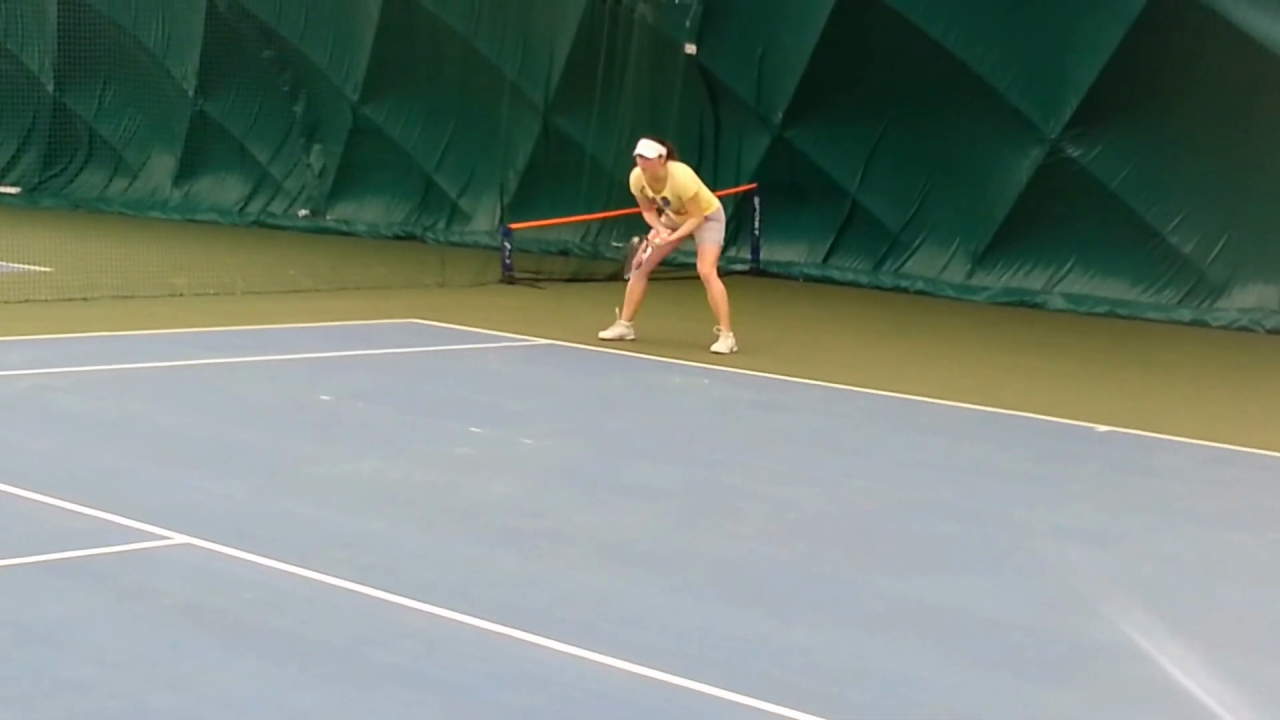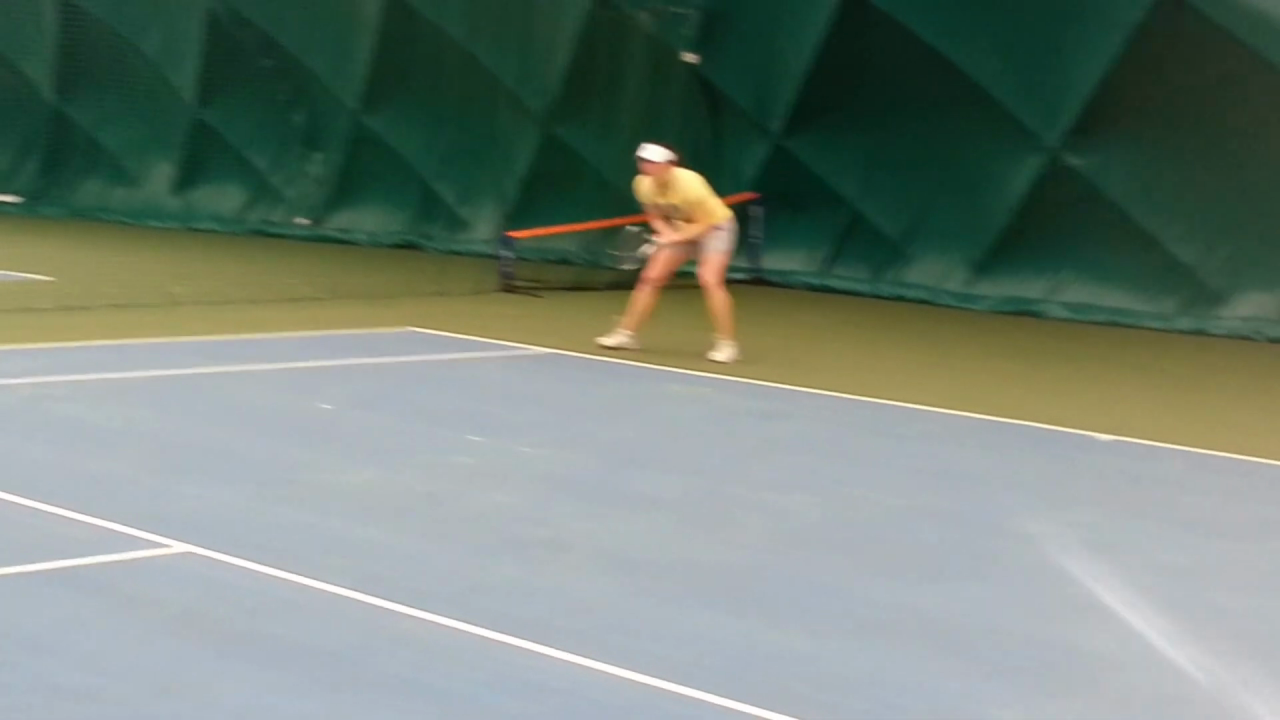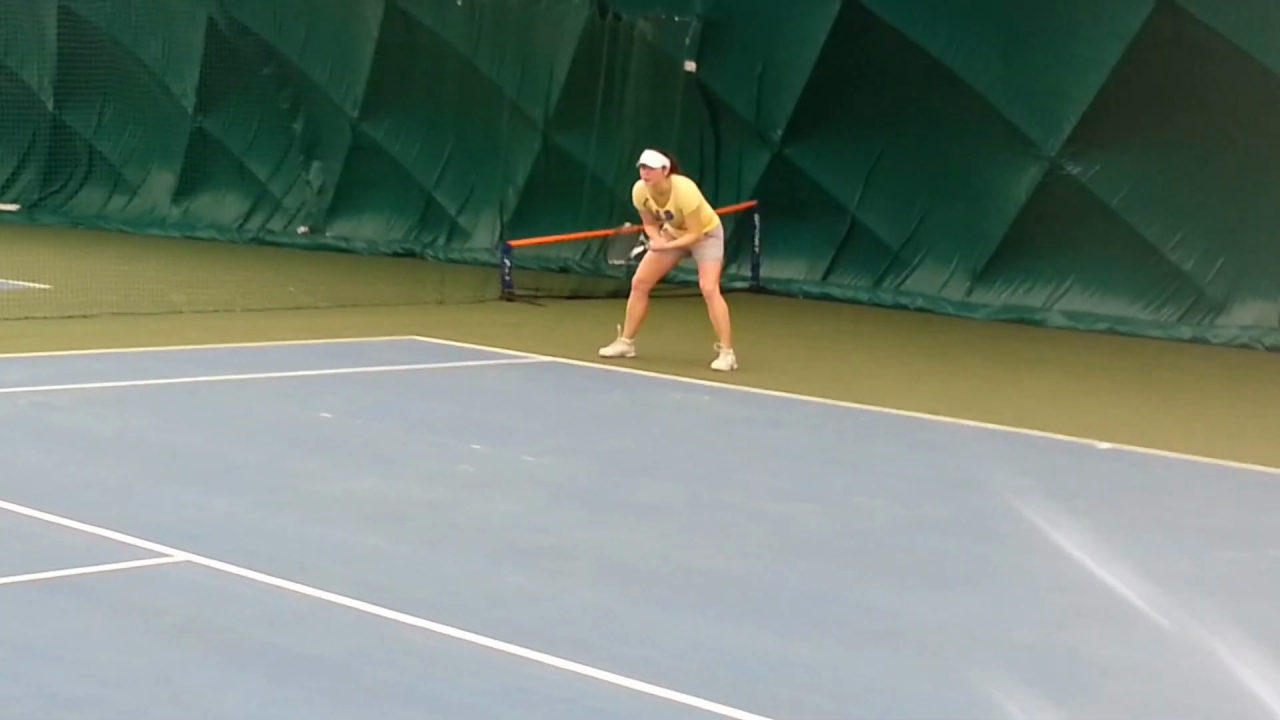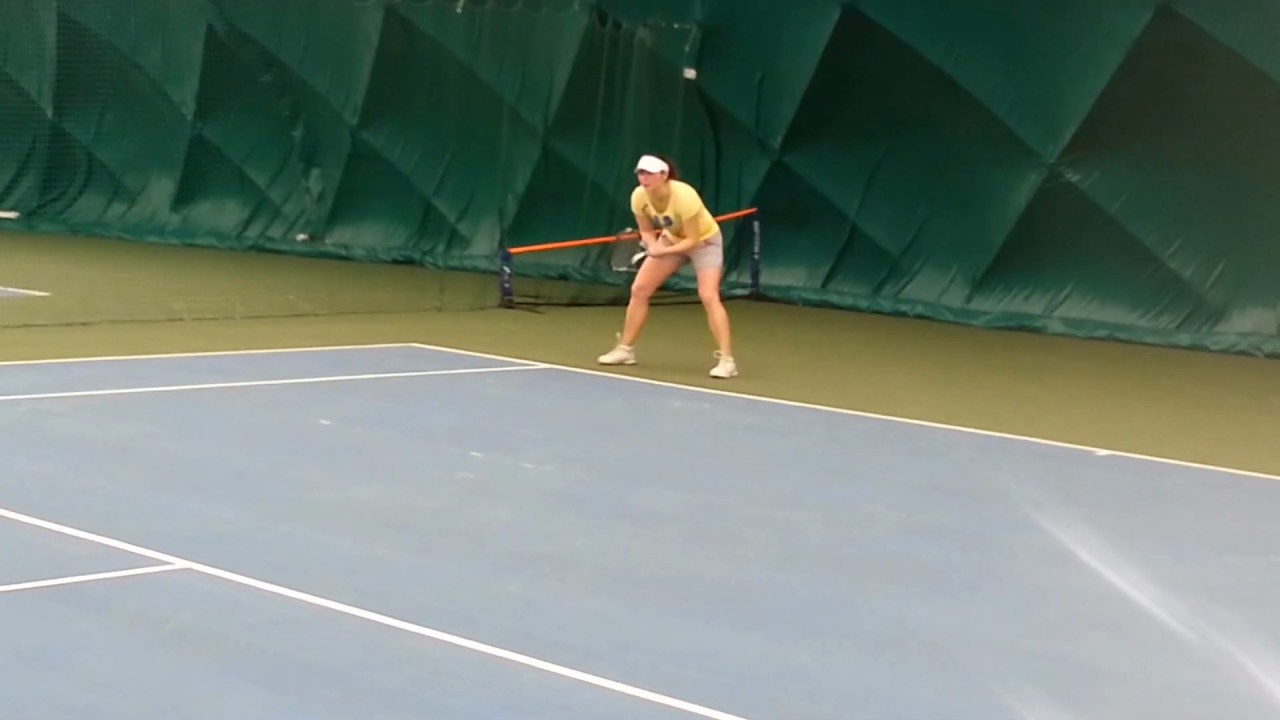
dt=0.3s
person 1, frame 1
left shoulder: (681, 177)
right shoulder: (637, 178)
left elbow: (696, 218)
right elbow: (648, 212)
left wrist: (672, 238)
right wrist: (660, 229)
left hip: (707, 217)
right hip: (674, 217)
left knee: (706, 271)
right knee: (639, 264)
left ankle: (726, 335)
right ankle: (625, 324)
person 1, frame 2
left shoulder: (688, 182)
right shoulder: (644, 185)
left elbow: (703, 224)
right elbow: (657, 219)
left wrist: (674, 239)
right wrist: (667, 234)
left hip: (716, 225)
right hip: (684, 228)
left knee: (710, 280)
right knee: (651, 278)
left ankle: (726, 343)
right ankle: (626, 333)
person 1, frame 3
left shoulder: (685, 190)
right shoulder: (639, 191)
left elbow: (695, 234)
right elbow: (650, 224)
left wrist: (666, 246)
right wrist: (657, 239)
left hip: (706, 233)
right hip: (672, 233)
left knee: (709, 288)
right knee: (639, 282)
left ankle: (726, 353)
right ankle: (625, 342)
person 1, frame 4
left shoulder: (684, 196)
right shoulder: (638, 197)
left elbow: (692, 240)
right elbow: (646, 231)
left wrist: (664, 251)
right wrist: (653, 245)
left hip: (705, 240)
right hip: (671, 239)
left knee: (709, 296)
right knee: (639, 289)
left ankle: (726, 360)
right ankle: (625, 349)
